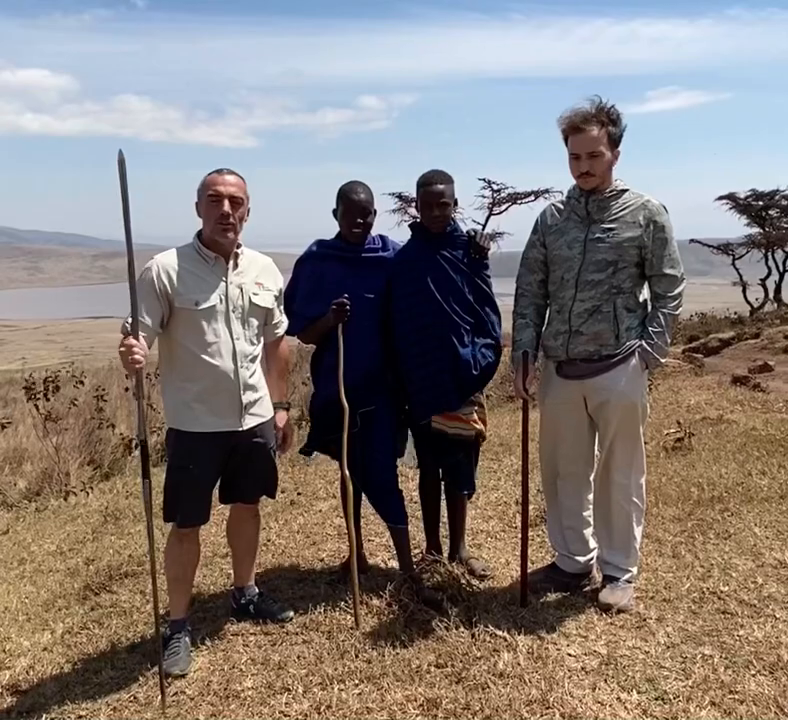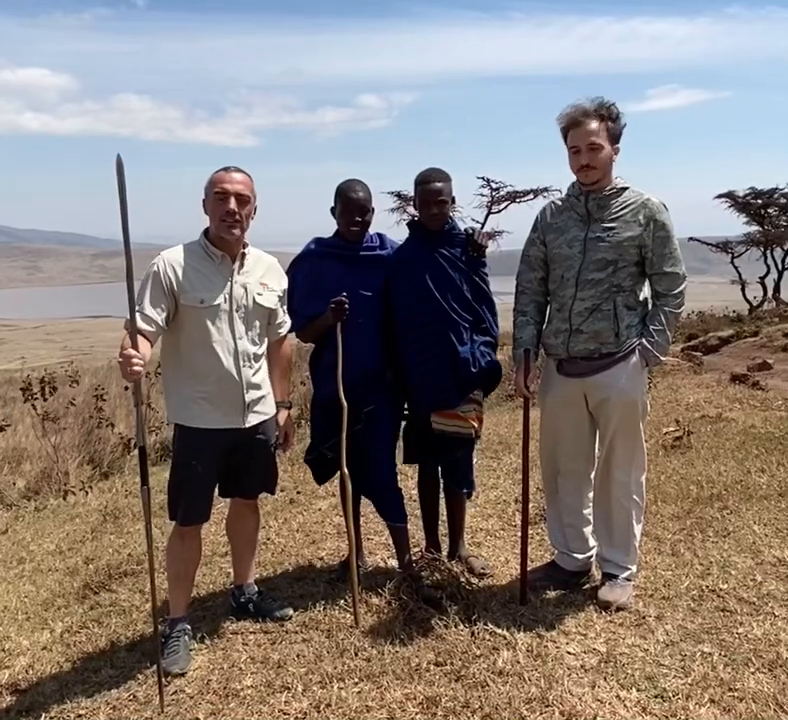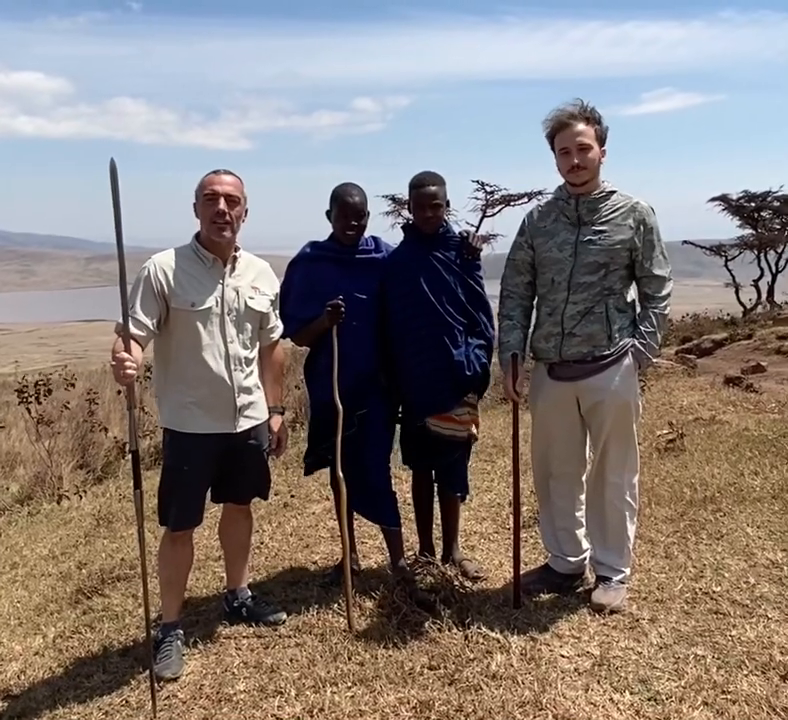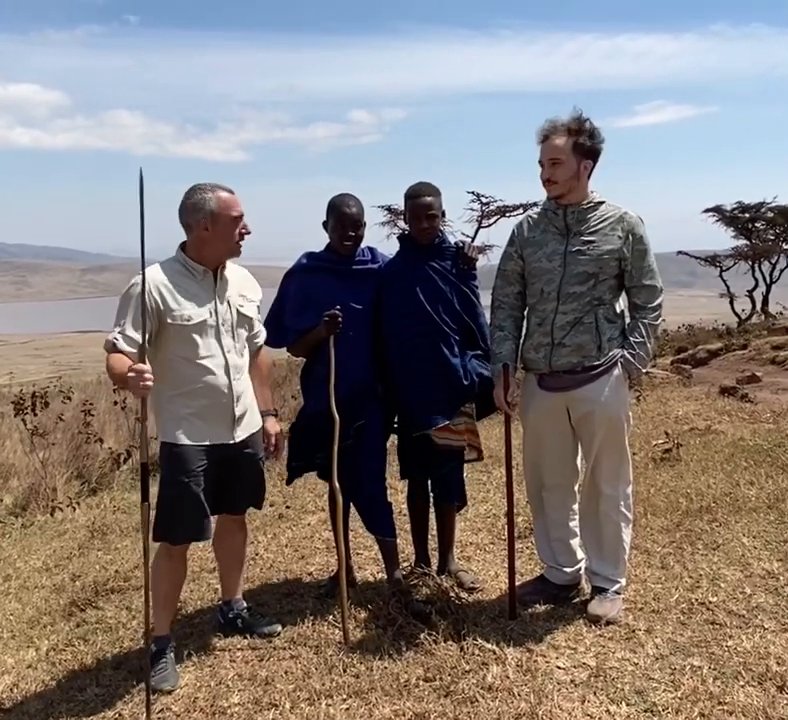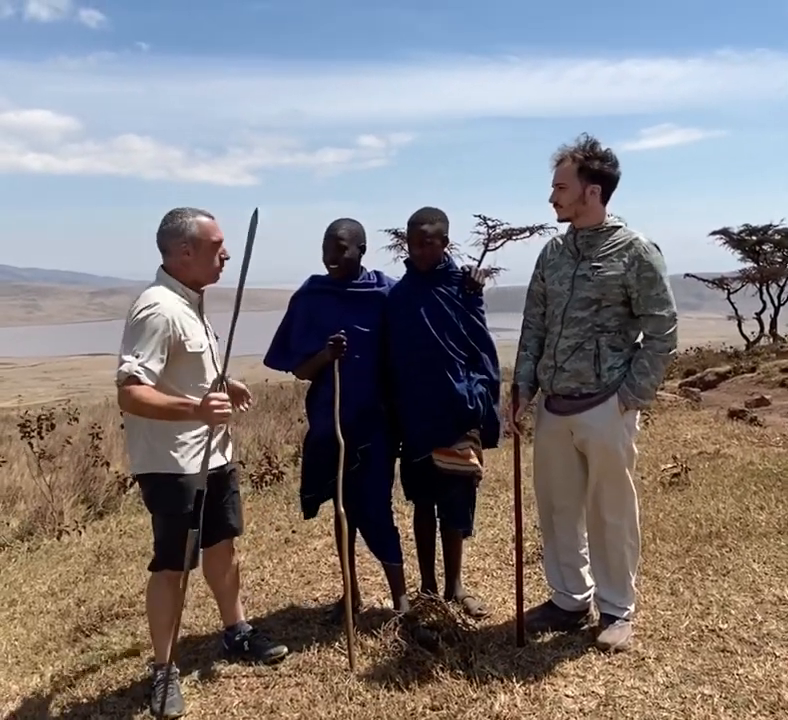
dt=1s
person 1, frame 1
left shoulder: (645, 214)
right shoulder: (551, 218)
left elbow: (669, 291)
right elbow: (529, 292)
left wrist: (648, 353)
right wrist: (523, 355)
left hip: (618, 370)
right hip: (559, 370)
left knee: (620, 474)
right knee: (563, 472)
left ankle: (619, 572)
right ankle: (574, 562)
person 1, frame 2
left shoulder: (646, 212)
right shoulder: (551, 216)
left elbow: (670, 289)
right elbow: (530, 289)
left wrist: (648, 351)
right wrist: (524, 352)
left hip: (619, 367)
right hip: (560, 367)
left knee: (620, 473)
right knee: (563, 470)
left ankle: (619, 569)
right ankle: (573, 560)
person 1, frame 3
left shoulder: (634, 214)
right shoulder: (538, 219)
left elbow: (657, 292)
right elbow: (515, 293)
left wrist: (640, 352)
right wrist: (510, 357)
left hip: (611, 369)
right hip: (549, 370)
left knee: (613, 475)
right knee: (555, 474)
left ankle: (612, 572)
right ankle: (565, 563)
person 1, frame 4
left shoulder: (622, 225)
right shoulder: (527, 230)
left elbow: (648, 302)
right elbow: (506, 303)
left wrist: (631, 364)
right wrist: (502, 369)
left hip: (600, 380)
right hip: (540, 381)
left knee: (607, 486)
right knee: (547, 485)
left ankle: (608, 582)
right ankle: (561, 573)
person 1, frame 5
left shoulder: (635, 251)
right shoulder: (552, 253)
left elbow: (661, 333)
left wrist: (631, 397)
right wrist: (523, 388)
left hip: (605, 407)
right hip: (553, 407)
left knee: (611, 512)
right knee: (558, 510)
left ankle: (616, 610)
right ankle: (570, 600)
person 2, frame 1
left shoulder: (265, 269)
right shoulder: (165, 269)
right elbow: (137, 332)
left wrist: (280, 406)
right wrist: (132, 350)
left hip: (253, 418)
right hip: (195, 422)
left knee: (246, 506)
right knee: (186, 524)
left ankle: (245, 593)
right ankle: (178, 625)
person 2, frame 2
left shoulder: (270, 269)
right shoulder: (171, 266)
right elbow: (143, 330)
left wrist: (282, 405)
right wrist: (133, 356)
left hip: (256, 416)
right hip: (200, 420)
left knee: (246, 502)
right knee: (189, 521)
left ankle: (244, 591)
right ankle: (177, 624)
person 2, frame 3
left shoulder: (261, 273)
right shoulder: (163, 269)
right elbow: (133, 335)
left wrist: (275, 410)
right wrist: (125, 360)
left hip: (248, 420)
right hip: (190, 424)
left knee: (239, 507)
right knee: (180, 527)
left ankle: (238, 596)
right ankle: (170, 629)
person 2, frame 4
left shoulder: (243, 281)
right shoulder: (154, 284)
right elbow: (117, 351)
left wrist: (268, 413)
right wrist: (128, 375)
left hip: (242, 430)
right hip: (187, 437)
left knee: (234, 518)
right knee: (176, 540)
left ankle: (232, 608)
right ankle: (160, 642)
person 2, frame 5
left shoulder: (186, 302)
right shoulder: (160, 309)
right elbow: (130, 393)
left wrist: (219, 387)
right wrist: (193, 408)
left hip: (211, 455)
right hip: (173, 464)
left knee: (222, 543)
right knee: (170, 565)
left ankle: (236, 633)
right ankle: (163, 670)
person 3, frame 1
left shoulder: (468, 249)
right shoulder: (405, 258)
left elbow: (486, 307)
right elbow: (399, 323)
left wrist: (482, 355)
right wrist: (404, 379)
left hip: (463, 374)
right hip: (423, 379)
left knee: (460, 464)
right knee: (430, 464)
left ankle: (458, 546)
right ankle: (433, 547)
person 3, frame 2
left shoulder: (466, 248)
right shoulder: (403, 256)
left elbow: (484, 307)
right elbow: (397, 321)
left wrist: (482, 357)
right wrist: (401, 377)
left hip: (462, 373)
right hip: (422, 377)
left knee: (458, 462)
right knee: (428, 462)
left ankle: (458, 544)
right ankle: (432, 545)
person 3, frame 3
left shoulder: (462, 251)
right shoulder: (398, 259)
left elbow: (480, 310)
right elbow: (391, 324)
left wrist: (478, 360)
right wrist: (394, 379)
left hip: (457, 376)
right hip: (417, 380)
left knee: (453, 467)
right knee: (422, 466)
left ankle: (452, 548)
right ankle: (426, 549)
person 3, frame 4
left shoulder: (457, 262)
right shoulder: (394, 270)
left elbow: (475, 321)
right elbow: (387, 333)
left wrist: (476, 373)
right wrist: (390, 390)
left hip: (453, 388)
right hip: (413, 391)
left knee: (449, 477)
right knee: (418, 477)
left ankle: (447, 559)
right ankle: (421, 560)
person 3, frame 5
left shoulder: (462, 287)
right shoulder: (400, 294)
left elbow: (481, 348)
right elbow: (393, 357)
left wrist: (480, 400)
right wrist: (395, 412)
left hip: (458, 413)
right hip: (417, 416)
left knee: (456, 503)
right knee: (424, 501)
left ankle: (454, 584)
right ankle: (428, 585)
person 4, frame 1
left shoulder: (392, 255)
right shoulder: (315, 261)
right elbow: (303, 334)
right wrist: (328, 320)
left hip: (382, 384)
right hip: (336, 384)
left knee: (382, 472)
right knee: (350, 470)
left ankle: (405, 561)
right ankle: (356, 552)
person 4, frame 2
left shoulder: (391, 255)
right shoulder: (312, 260)
right elbow: (302, 332)
right wrist: (327, 319)
left hip: (380, 381)
right hip: (335, 383)
left knee: (381, 471)
right knee: (348, 468)
left ankle: (405, 556)
right ankle: (357, 551)
person 4, frame 3
left shoulder: (385, 257)
right shoulder: (308, 263)
right elbow: (297, 335)
right wrist: (323, 322)
left hip: (376, 384)
right hip: (330, 385)
left knee: (375, 473)
right knee: (341, 472)
left ankle: (398, 558)
right ankle: (349, 554)
person 4, frame 4
left shoulder: (381, 268)
right shoulder: (305, 273)
right elbow: (294, 347)
right wrist: (320, 331)
left hip: (371, 395)
right hip: (325, 396)
left knee: (370, 484)
right knee: (338, 482)
left ankle: (394, 569)
right ankle: (345, 567)
person 4, frame 5
left shoulder: (386, 292)
right shoulder: (309, 297)
right elbow: (300, 370)
right wrist: (326, 355)
left hip: (375, 420)
right hip: (330, 421)
left knee: (375, 508)
right knee: (344, 507)
left ankle: (400, 595)
right ankle: (352, 592)
